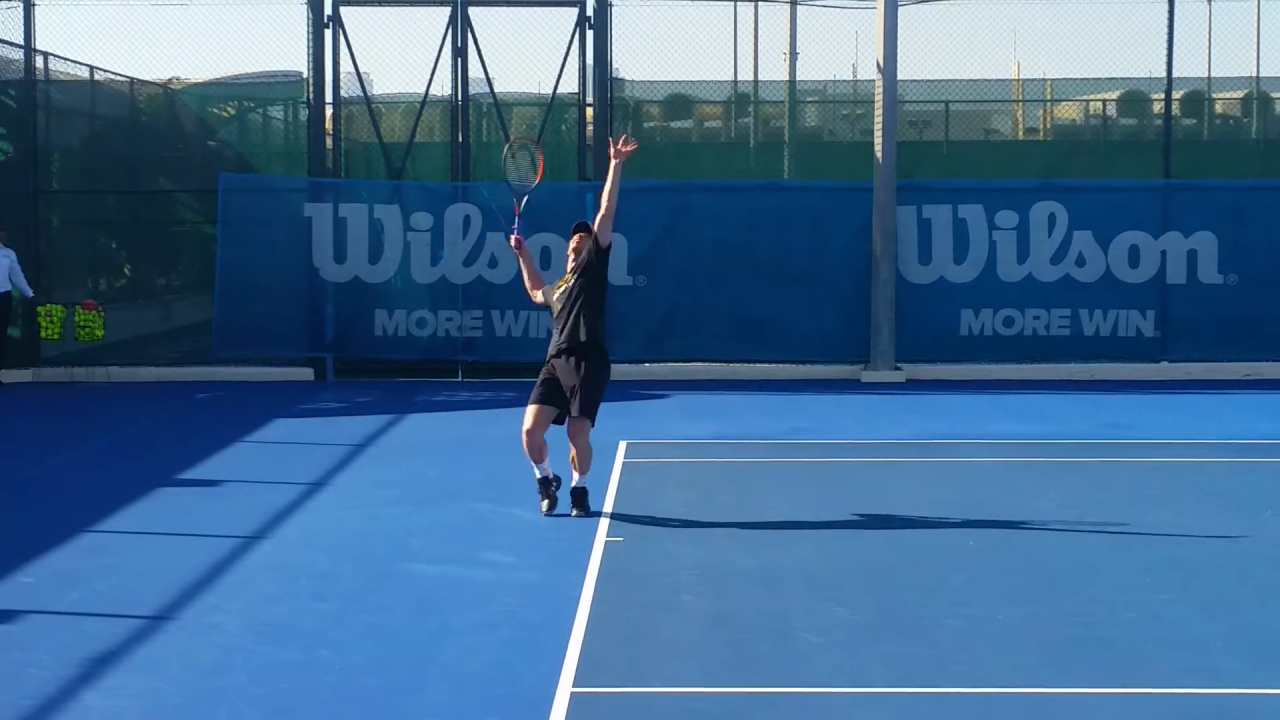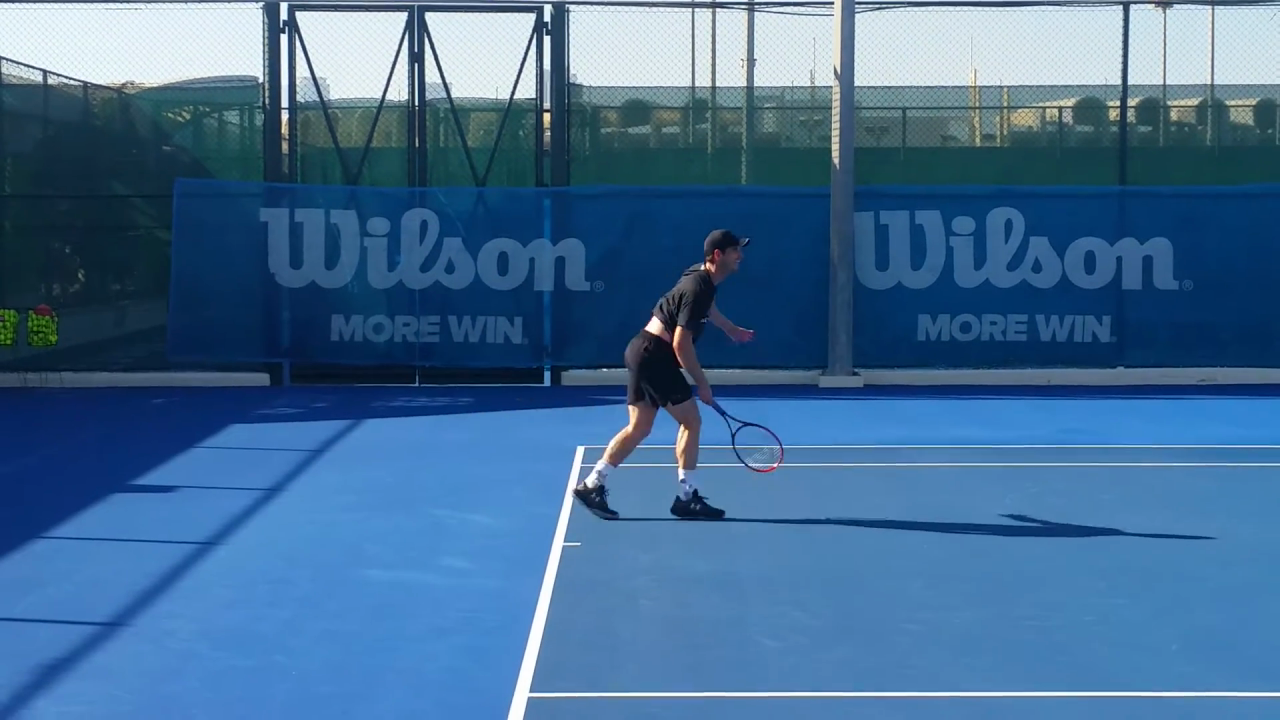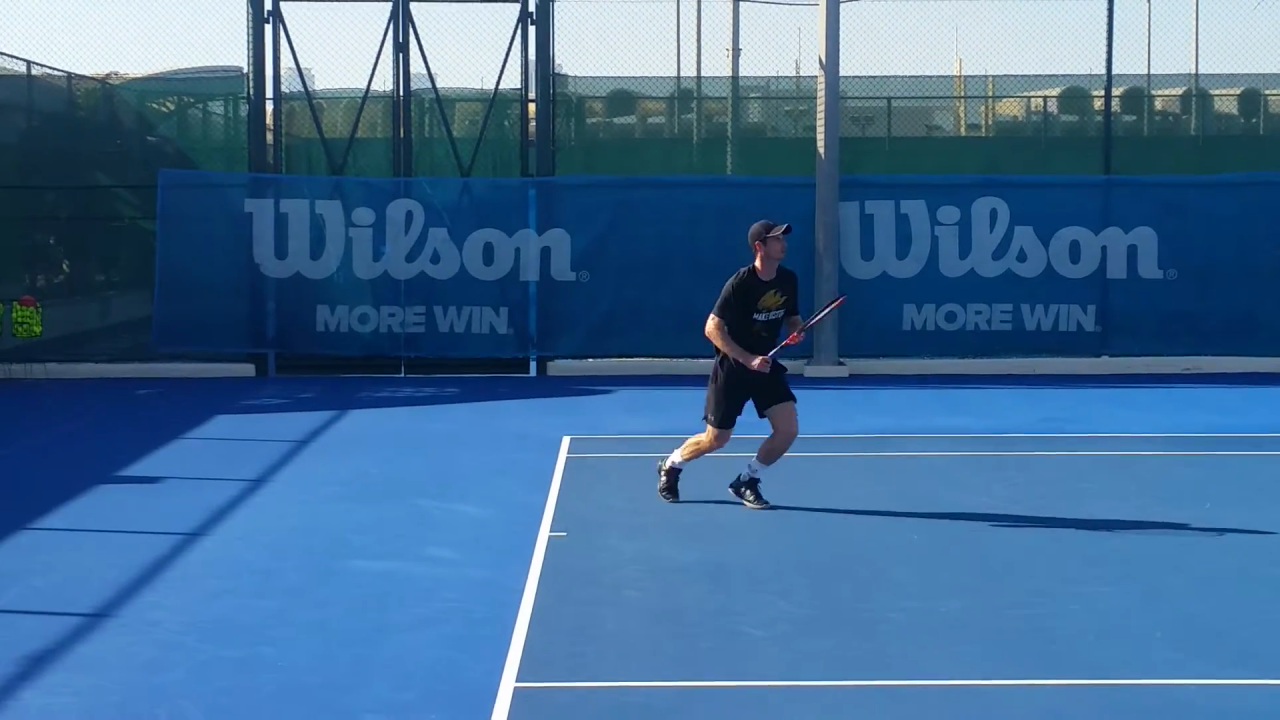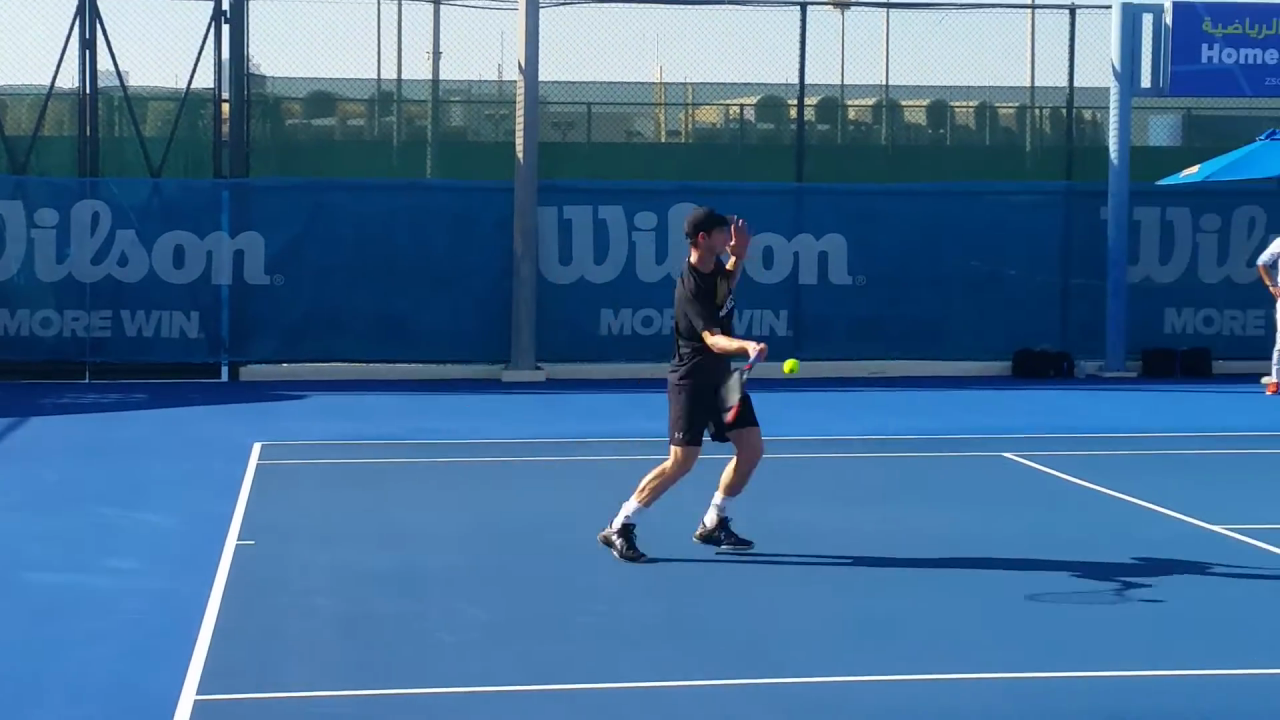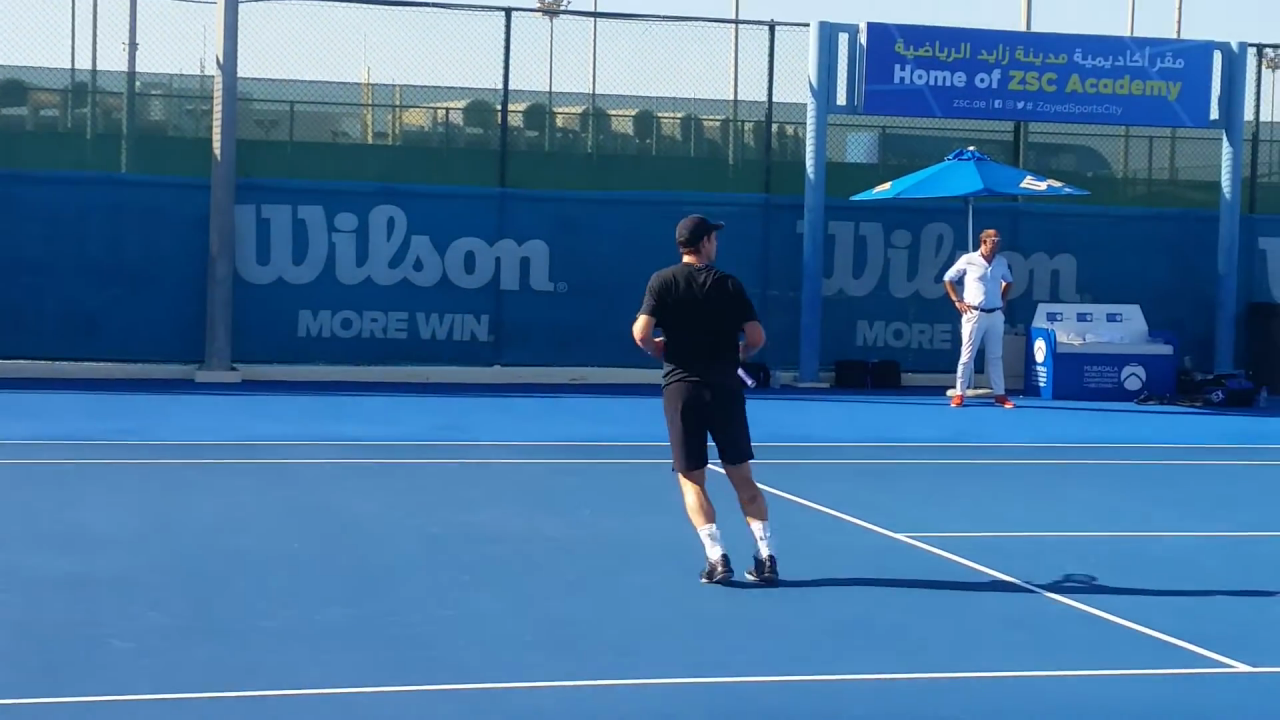
dt=1s
person 1, frame 1
left shoulder: (593, 265)
right shoulder: (558, 287)
left elbow: (605, 215)
right elbow: (539, 295)
left wrist: (615, 165)
right wrist: (522, 253)
left hip: (589, 363)
right hip: (556, 363)
left knee: (578, 436)
right knee: (531, 429)
left ankle: (579, 488)
right ankle: (547, 479)
person 1, frame 2
left shoulder: (701, 277)
right shoulder: (698, 287)
left elbow: (707, 310)
right elbow: (681, 342)
left wrist: (731, 329)
right wrist: (701, 382)
left hip: (645, 351)
right hip: (653, 354)
left knee: (638, 428)
right knee: (692, 420)
left ankle: (591, 486)
right ankle: (687, 497)
person 1, frame 3
left shoulder: (788, 279)
right shoulder: (739, 283)
left elbow: (795, 318)
right elbow: (713, 328)
left wrist: (797, 333)
right wrist: (748, 358)
left hip: (766, 368)
right hip: (732, 369)
left knee: (789, 430)
right knee: (715, 440)
left ankle: (747, 480)
right ankle: (671, 467)
person 1, frame 4
left shoulder: (715, 267)
right shoulder: (692, 288)
left elbow: (728, 282)
right elbow: (714, 339)
left wrist: (738, 254)
right wrist: (749, 347)
left hip: (718, 377)
right hip: (691, 381)
left knee: (751, 449)
right knee: (680, 463)
left ankle: (713, 523)
right ankle: (619, 529)
person 1, frame 5
left shoulder: (662, 281)
right shoulder: (730, 284)
left elbow: (641, 334)
right elbow: (757, 338)
left hip: (682, 389)
right hip: (726, 390)
left knee: (691, 480)
right knee: (741, 477)
left ankle: (717, 556)
right ankle: (765, 557)
